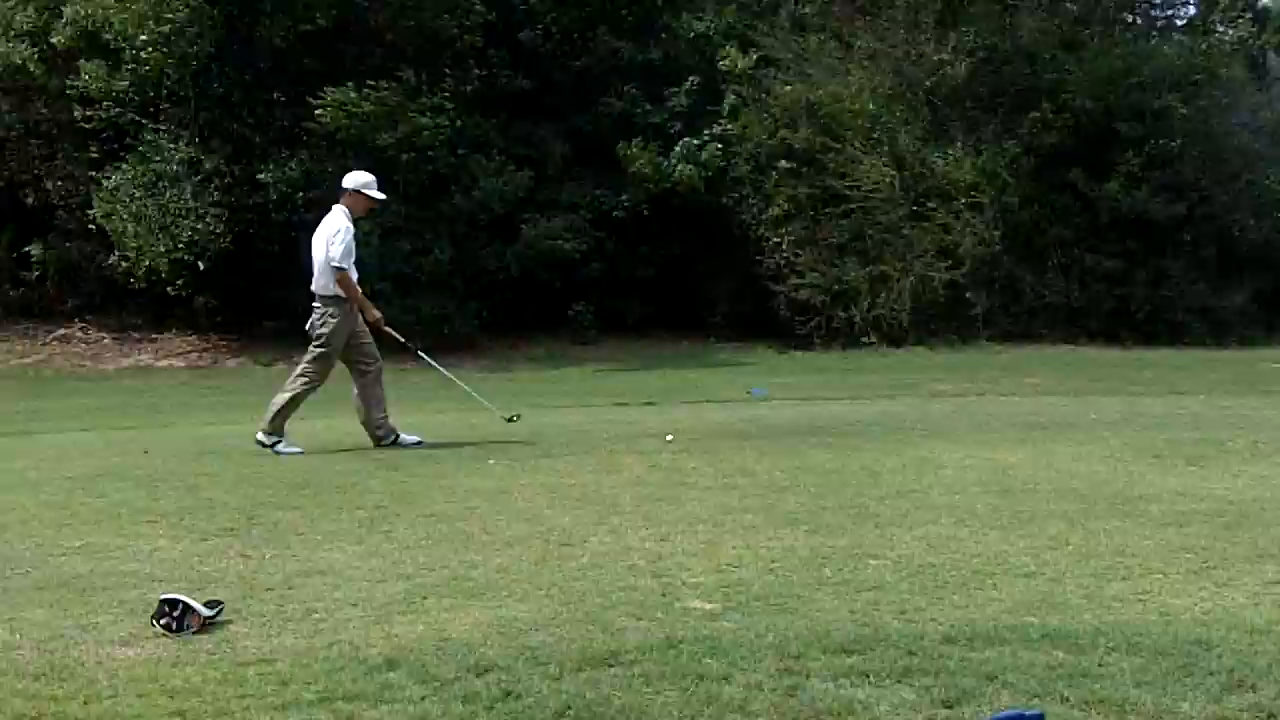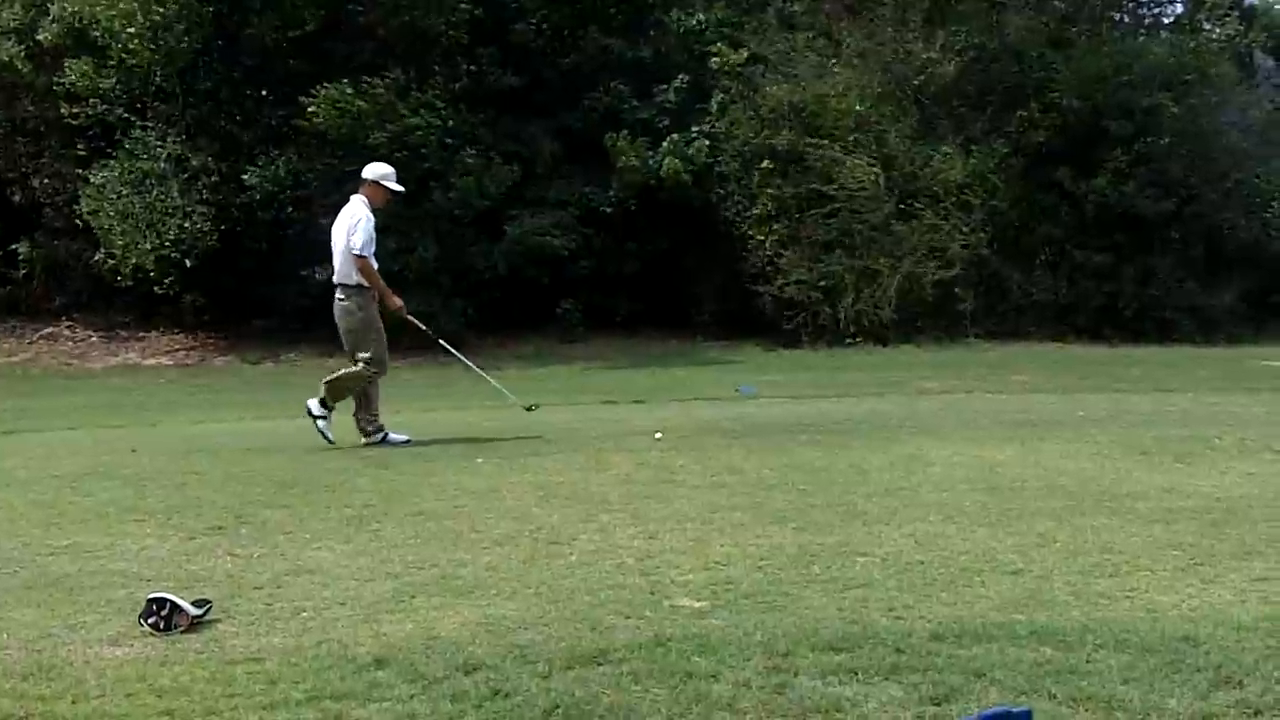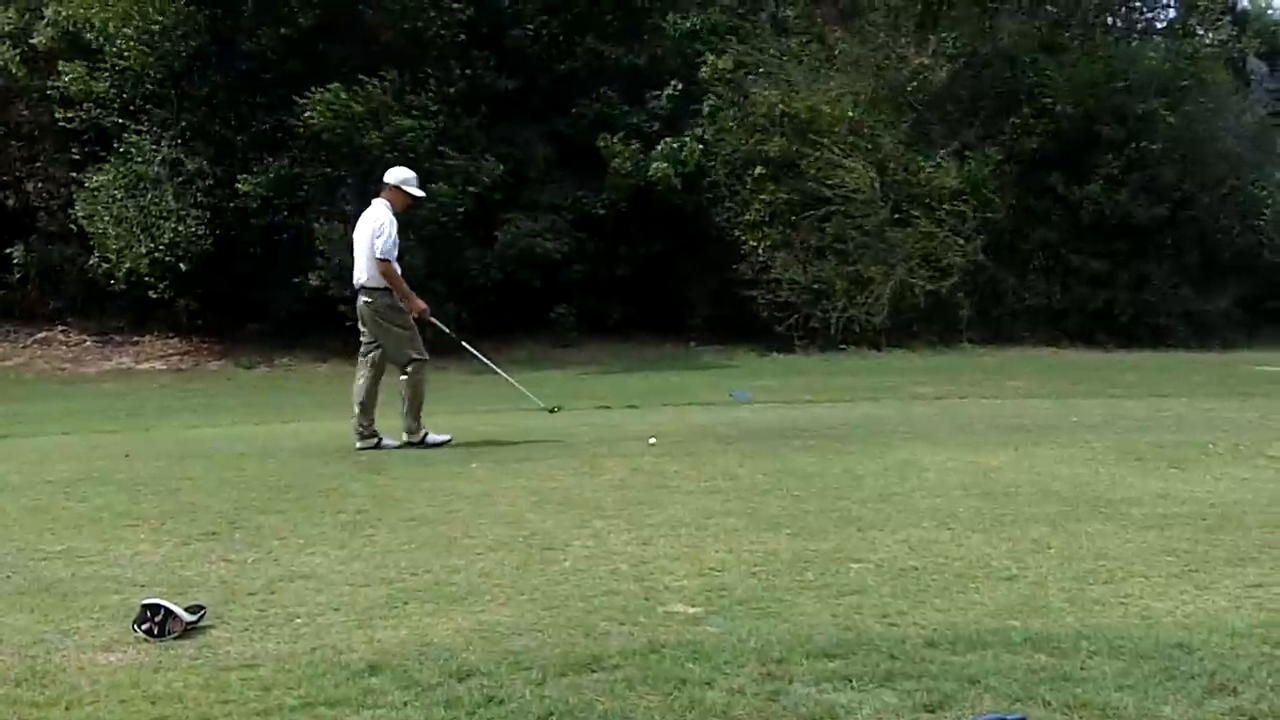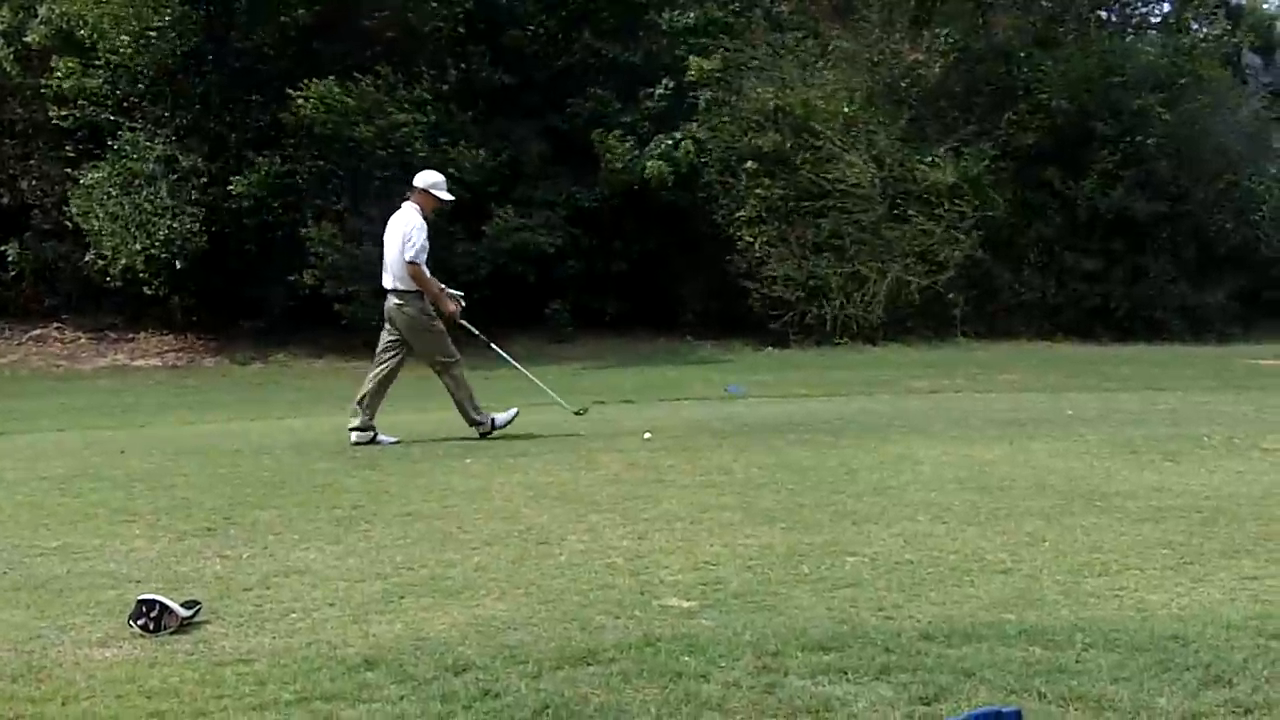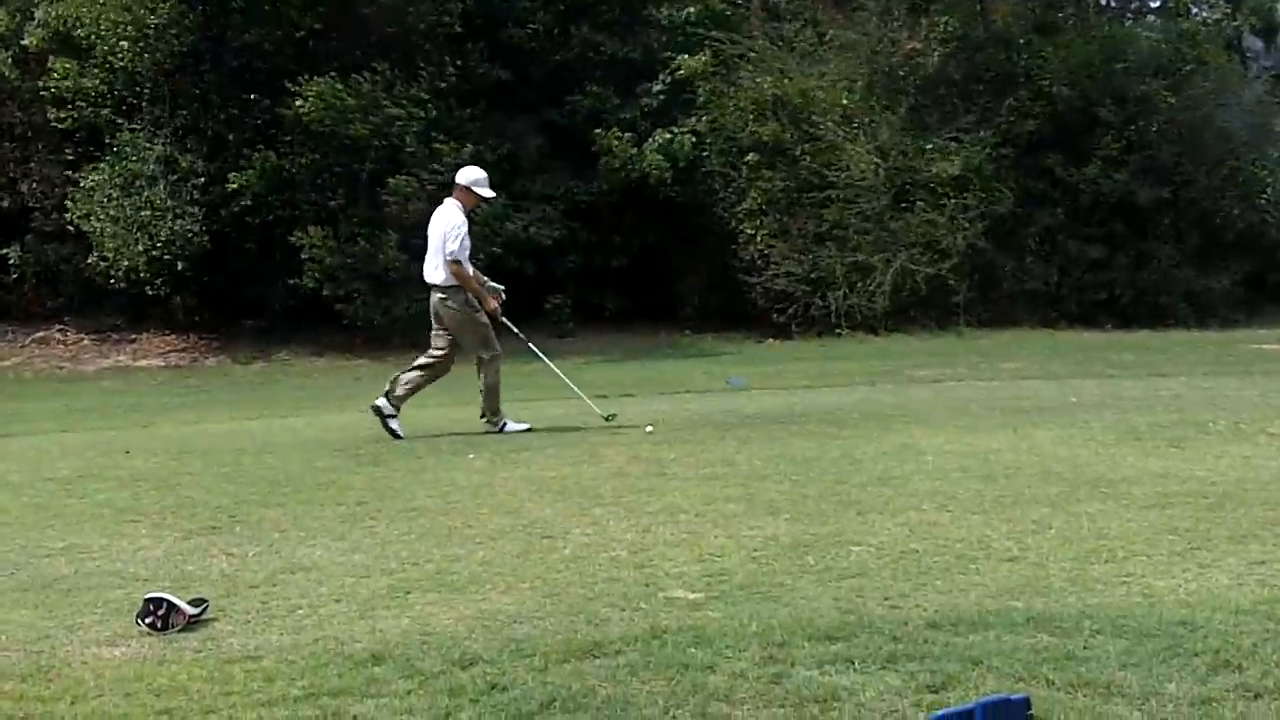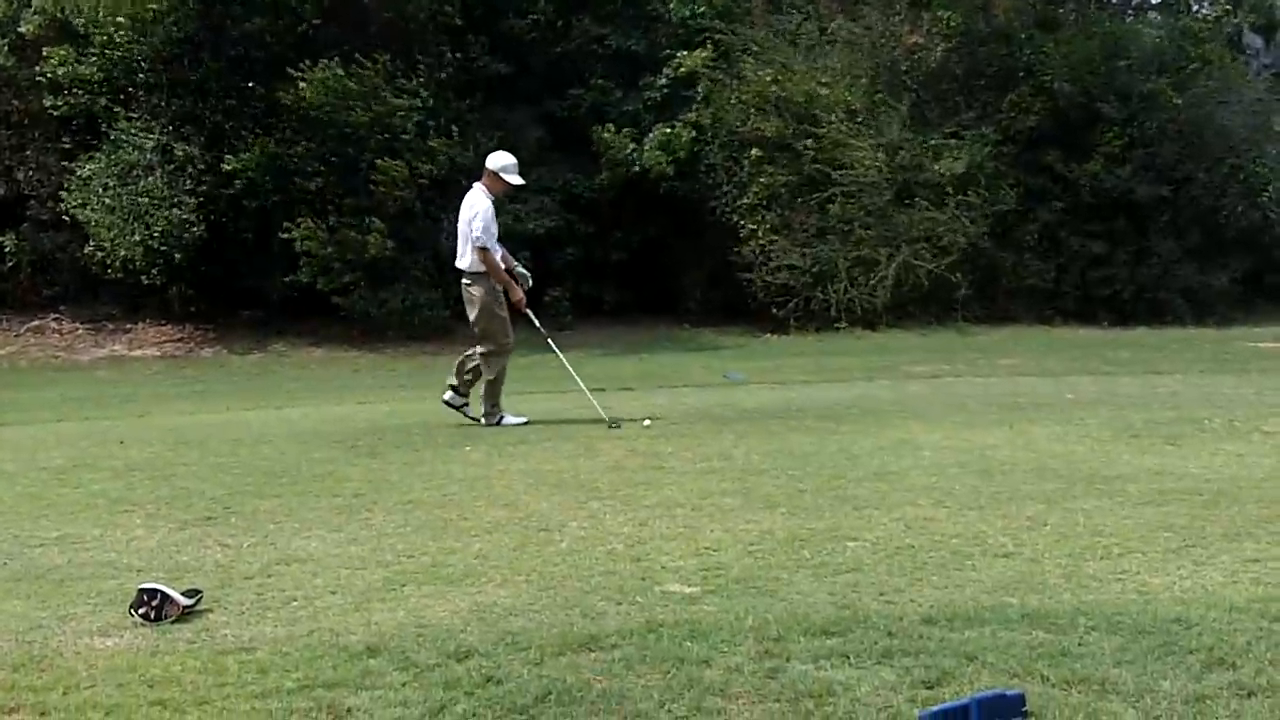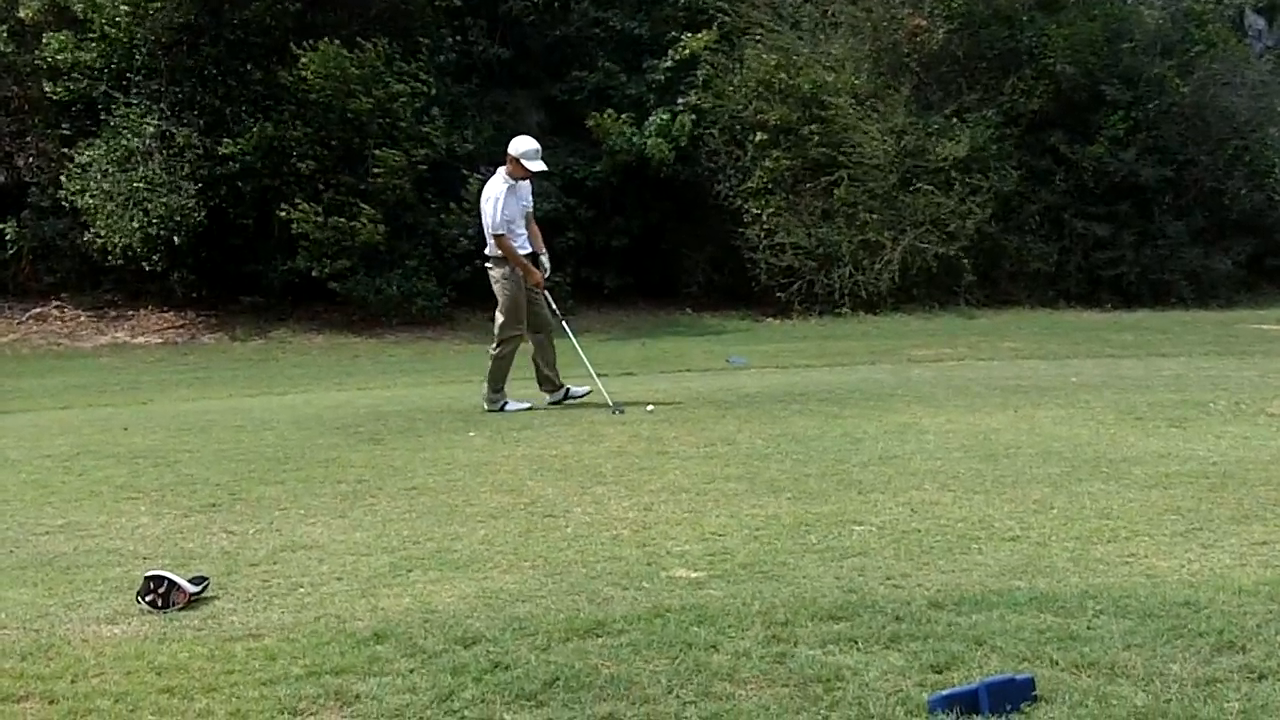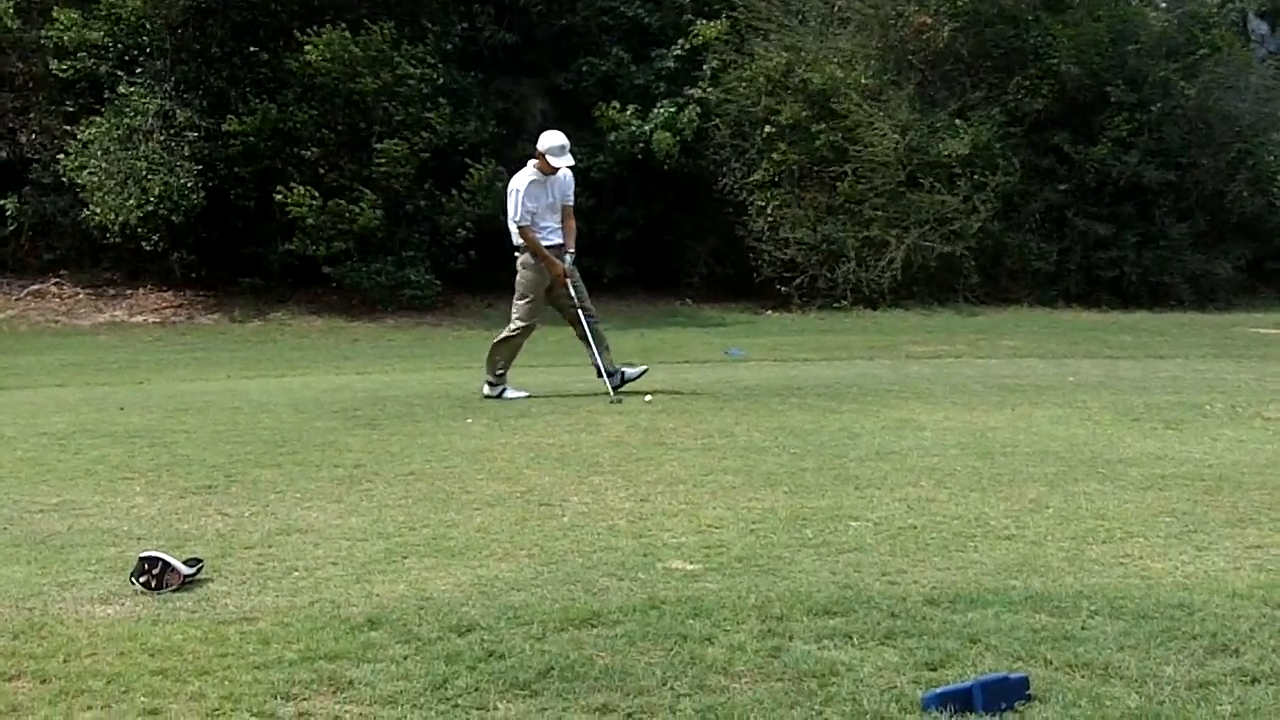
dt=0.2s
person 1, frame 1
left shoulder: (330, 221)
right shoulder: (343, 226)
right elbow: (341, 275)
right wrist: (368, 309)
left hip: (341, 308)
right hip: (336, 308)
left knee: (369, 366)
right knee: (314, 372)
left ankle: (382, 431)
right ankle: (271, 431)
person 1, frame 2
left shoulder: (348, 212)
right shoulder: (362, 215)
right elbow: (362, 263)
right wrist: (389, 297)
left hip: (347, 295)
right hip: (357, 297)
left knee: (366, 363)
right knee: (372, 363)
left ankle: (370, 428)
right ankle: (322, 403)
person 1, frame 3
left shoulder: (368, 216)
right shoulder: (385, 219)
right elbow: (384, 267)
left wrist: (404, 296)
right wrist: (410, 299)
left hip: (366, 298)
right hip: (381, 300)
left knee: (371, 366)
right knee: (414, 361)
left ankle: (365, 433)
right ankle: (414, 431)
person 1, frame 4
left shoulder: (398, 218)
right shoulder: (415, 223)
right elbow: (414, 270)
left wrist: (442, 290)
right wrist: (445, 301)
left hip: (396, 301)
right hip: (414, 303)
left knee: (387, 363)
right knee: (447, 361)
left ankle: (362, 427)
right ankle: (480, 421)
person 1, frame 5
left shoulder: (443, 213)
right shoulder: (456, 219)
right elbow: (456, 268)
left wrist: (485, 283)
right wrist: (484, 298)
left hip: (442, 296)
right hip: (455, 296)
left knee: (438, 357)
right knee: (488, 354)
left ankle: (389, 402)
right ankle: (493, 420)
person 1, frame 6
left shoulder: (483, 200)
right shoulder: (479, 205)
right elbow: (483, 254)
left wrist: (514, 267)
right wrist: (511, 287)
left hip: (489, 282)
right hip: (482, 283)
left knee: (490, 345)
right knee: (498, 346)
left ankle: (457, 391)
right ankle: (493, 413)
person 1, frame 7
left shoulder: (524, 185)
right shoulder: (496, 191)
right elbow: (500, 240)
left wrist: (542, 254)
right wrist: (529, 270)
left hip: (526, 264)
right hip: (507, 267)
left knee: (543, 325)
right knee: (511, 332)
left ankle: (554, 388)
right ankle: (494, 397)
person 1, frame 8
left shoulder: (565, 177)
right shoulder: (522, 184)
left elbow: (568, 218)
right elbow: (524, 231)
left wrist: (568, 253)
right wrist: (553, 262)
left hip: (562, 255)
right hip: (534, 258)
left knee: (583, 313)
right knee: (523, 320)
left ankle: (612, 372)
right ankle: (494, 382)
